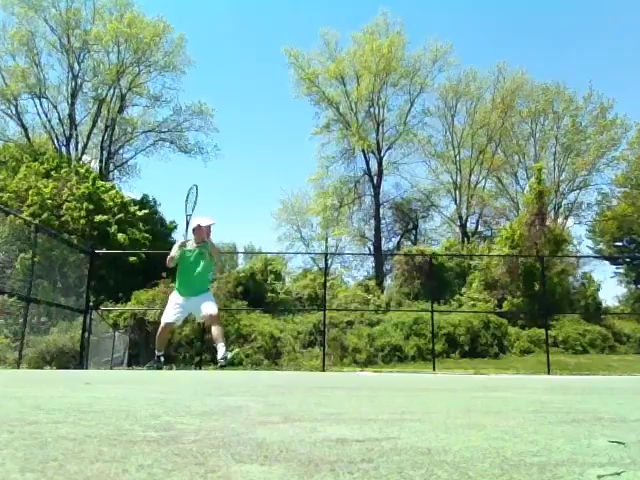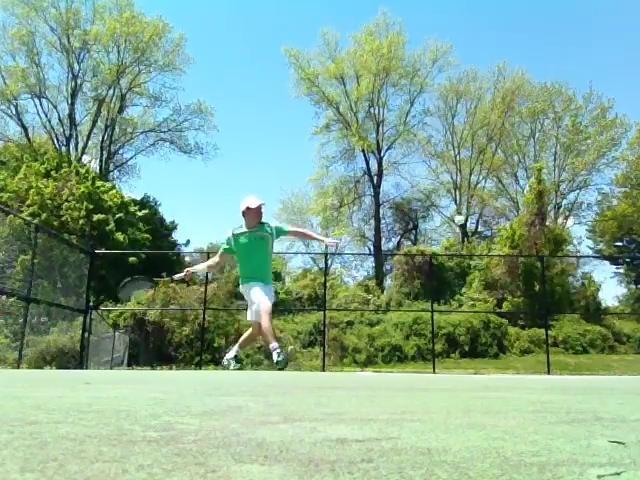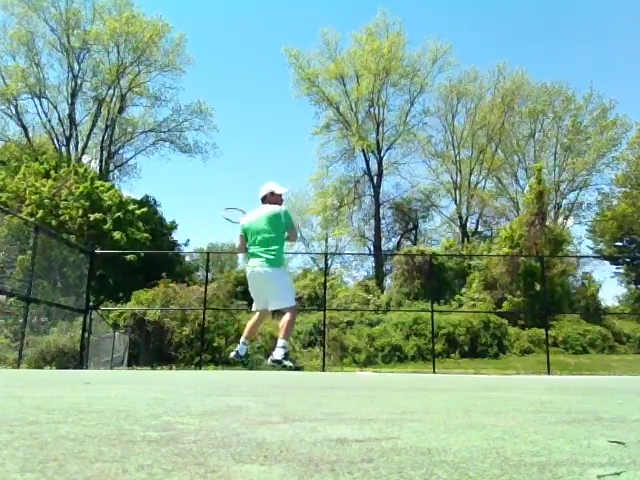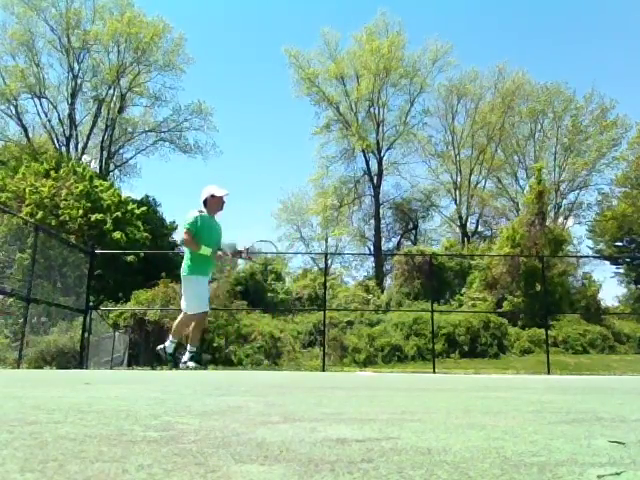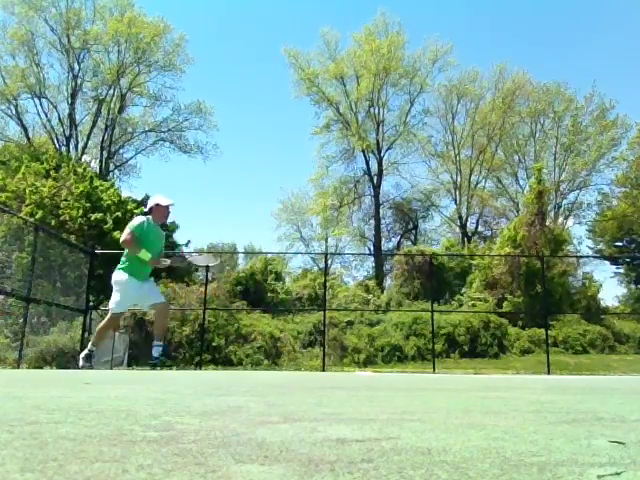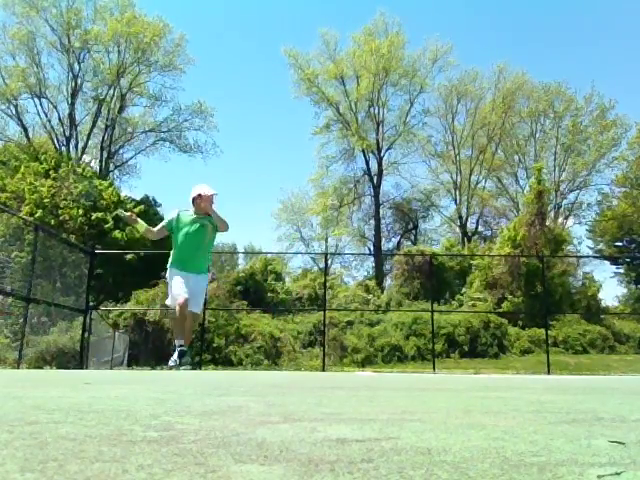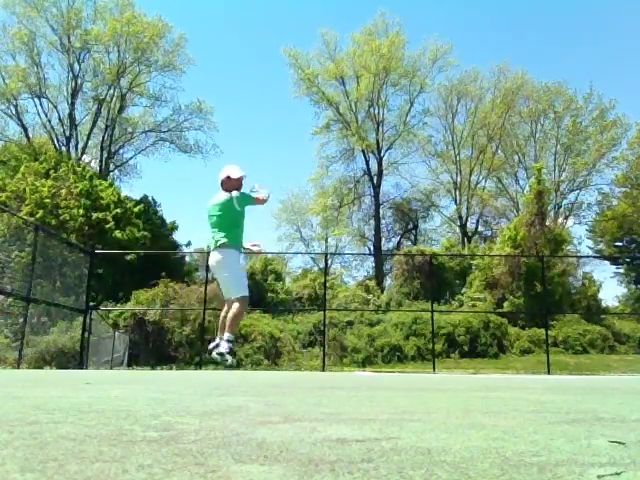
dt=0.7s
person 1, frame 1
left shoulder: (212, 248)
right shoulder: (184, 246)
left elbow: (216, 255)
right elbow: (169, 263)
left wrist: (207, 240)
right wrist: (178, 249)
left hip: (203, 295)
right hip: (180, 295)
left knee: (213, 317)
right knee: (165, 326)
left ankle: (222, 355)
right ankle: (158, 357)
person 1, frame 2
left shoulder: (269, 229)
right shoulder: (234, 236)
left elbow: (297, 232)
right elbow: (216, 262)
left wrist: (322, 239)
right wrist: (194, 269)
left hip: (267, 284)
right hip: (251, 284)
left knee: (257, 327)
right knee: (265, 310)
left ankle: (231, 356)
right ankle: (277, 353)
person 1, frame 3
left shoulder: (247, 218)
right shoulder: (280, 212)
left elbow: (240, 247)
right elbow: (293, 236)
left hip: (253, 268)
right hip: (272, 268)
left knee: (262, 312)
right knee: (289, 309)
left ankle: (240, 350)
right ankle: (280, 353)
person 1, frame 4
left shoulder: (216, 226)
right shoulder: (196, 216)
left elbow: (214, 252)
right elbow: (185, 239)
left wrist: (233, 254)
right wrist: (210, 252)
left hip: (203, 275)
right hip: (194, 273)
left knee: (189, 315)
right knee: (200, 316)
left ankle: (168, 348)
right ankle: (189, 356)
person 1, frame 5
left shoulder: (161, 235)
right shoulder: (140, 221)
left elbow: (158, 261)
right elbow: (124, 240)
left wrist: (171, 261)
right wrist: (147, 257)
left hip: (144, 280)
right hip: (126, 276)
left knee: (163, 308)
right knee: (115, 317)
left ankle: (157, 353)
right ankle: (88, 353)
person 1, frame 6
left shoulder: (213, 221)
right shoulder: (178, 217)
left elbow: (225, 228)
right elbow: (153, 234)
left wrist: (211, 210)
right wrist: (136, 221)
left hip: (200, 276)
right hip: (178, 272)
left knee: (194, 317)
right knee: (183, 303)
left ankle: (176, 356)
right ankle: (180, 349)
person 1, frame 7
left shoulder: (215, 203)
right shoulder: (234, 197)
right elbow: (262, 199)
left wrist: (244, 246)
right wrist: (264, 191)
left hip: (221, 256)
right hip: (229, 256)
left knee: (232, 301)
right knee: (241, 301)
left ankle: (220, 344)
right ankle: (225, 347)
